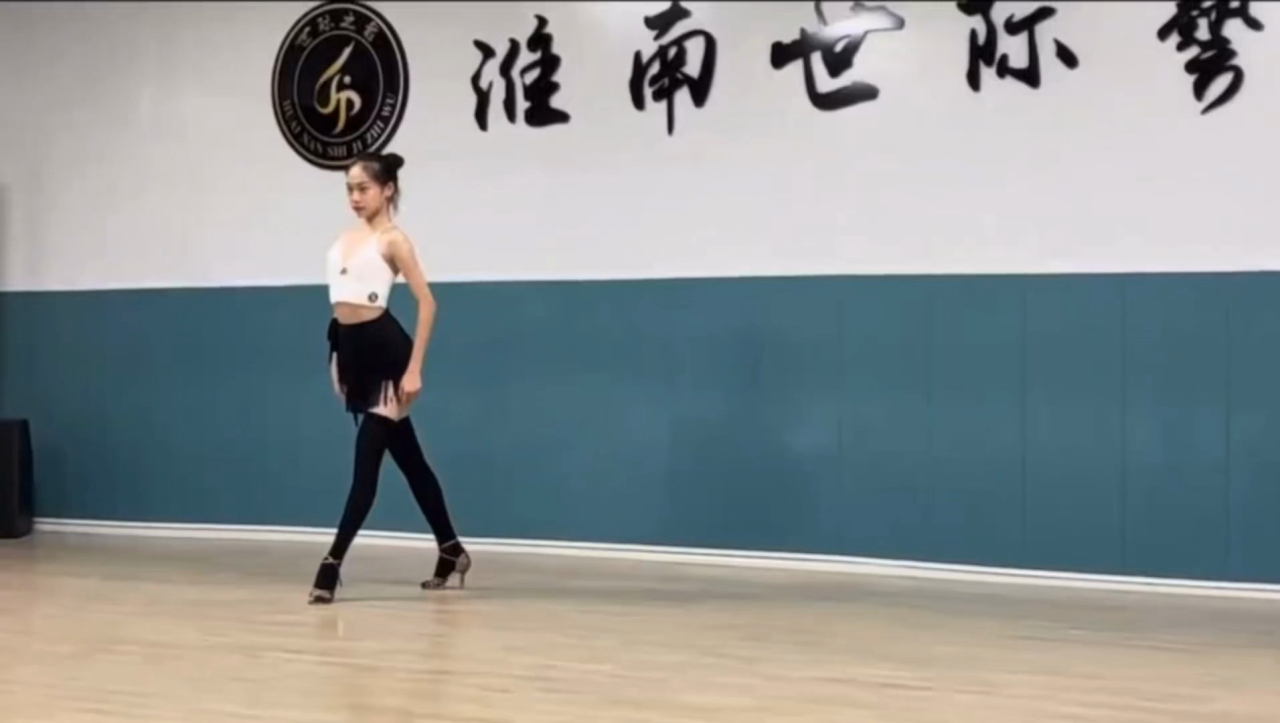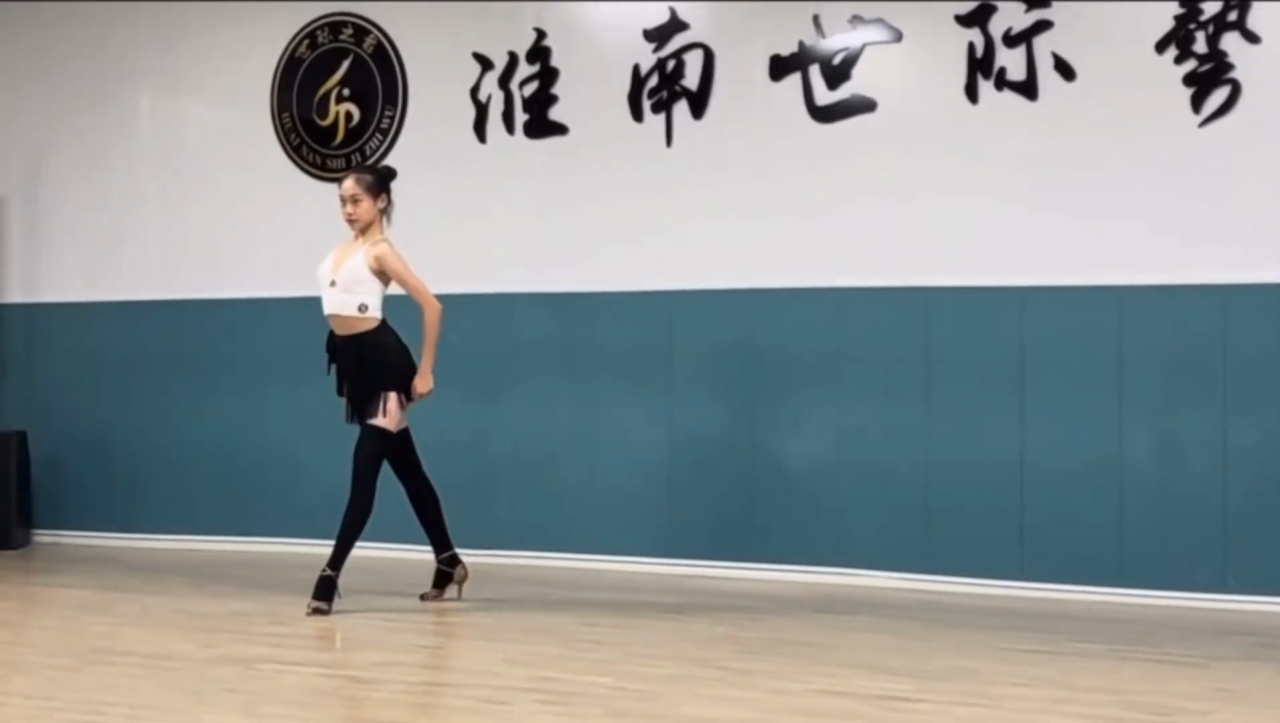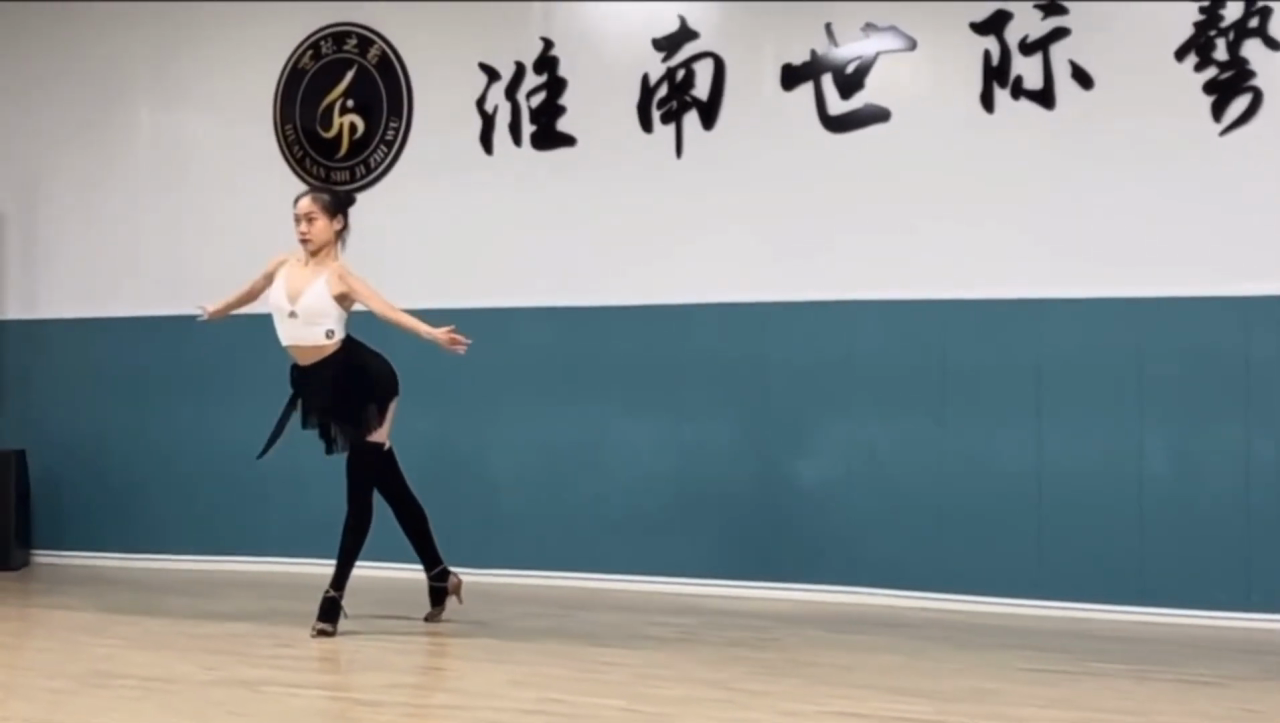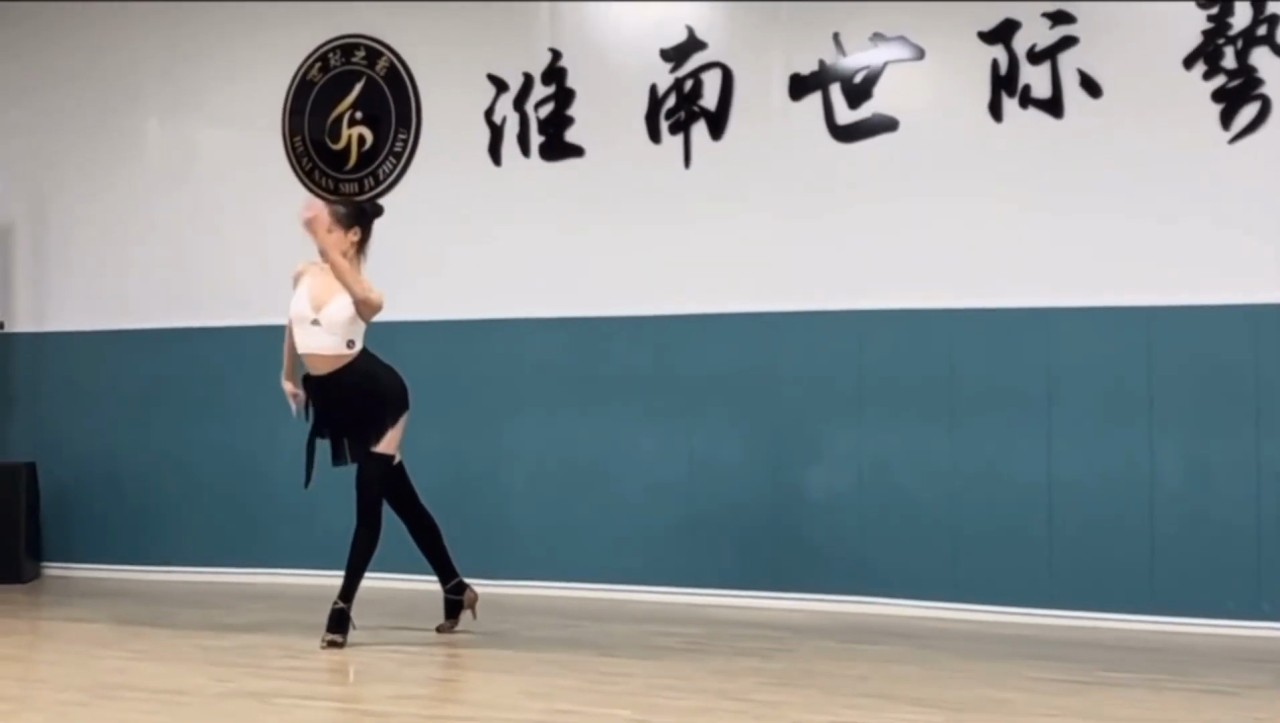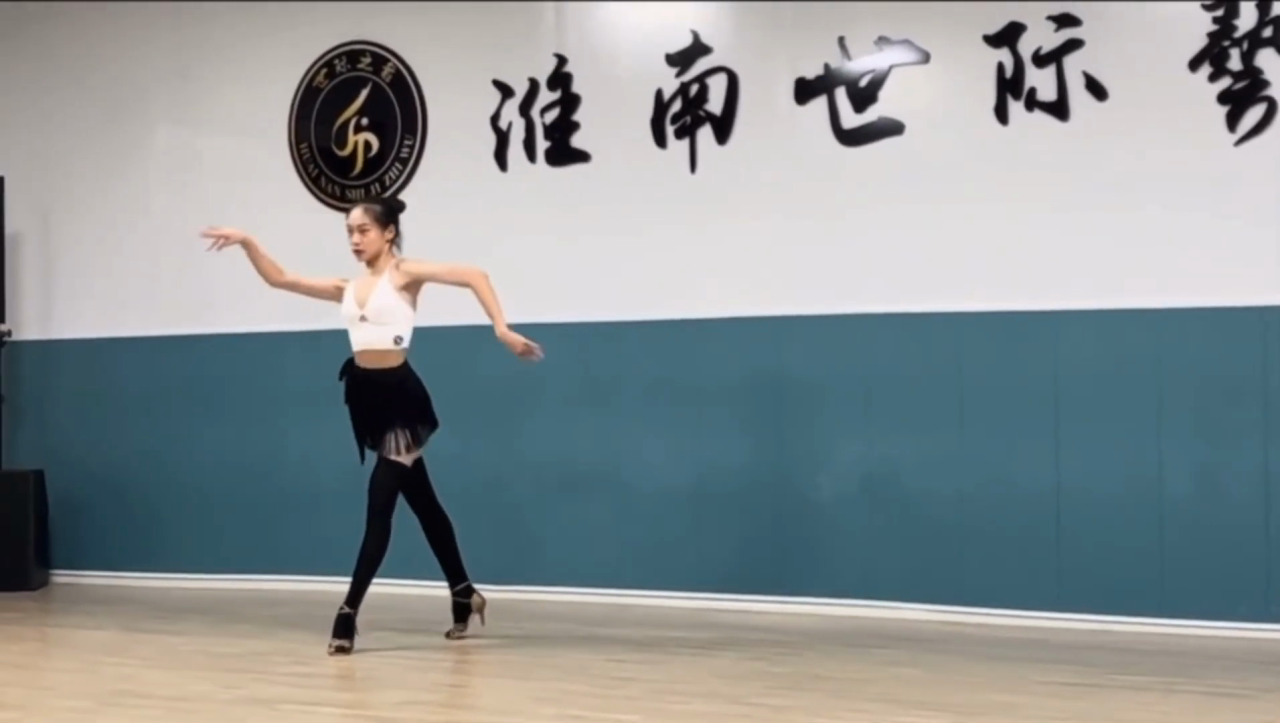
dt=1s
person 1, frame 1
left shoulder: (392, 239)
right shoulder: (347, 238)
left elbow: (426, 302)
left wrist: (414, 368)
right wrist: (337, 360)
left hip: (383, 348)
right hip: (351, 347)
left knee: (366, 460)
right knee: (407, 457)
left ankle: (332, 564)
right ankle: (451, 551)
person 1, frame 2
left shoulder: (380, 251)
right shoulder: (344, 249)
left elbow: (431, 305)
left wrist: (425, 370)
left hip: (382, 360)
right hip: (352, 359)
left knee: (364, 470)
right knee: (407, 468)
left ankle: (331, 575)
right ankle: (448, 562)
person 1, frame 3
left shoulder: (340, 275)
right shoulder: (282, 265)
left elbow: (385, 309)
right elbow: (250, 294)
left wrist: (430, 333)
right wrist: (216, 311)
left hip: (362, 378)
right hip: (314, 382)
left knee: (361, 484)
right knee: (386, 481)
left ankle: (334, 595)
right ankle: (439, 575)
person 1, frame 4
left shoulder: (367, 296)
right shoulder: (305, 273)
left elbow: (358, 300)
right elbow: (294, 326)
left wrist: (324, 244)
right wrist: (288, 375)
left hip: (373, 393)
right hip: (329, 397)
left knee: (370, 498)
right knee: (400, 496)
left ankle: (343, 606)
right ankle: (455, 587)
person 1, frame 5
left shoulder: (404, 273)
right shoulder: (349, 287)
left elbow: (475, 275)
right elbow: (280, 279)
left wrist: (503, 331)
right wrist: (246, 242)
left hip: (402, 394)
right hip: (368, 394)
left knee: (379, 503)
right knee: (422, 501)
left ankle: (349, 612)
right ankle: (465, 593)
